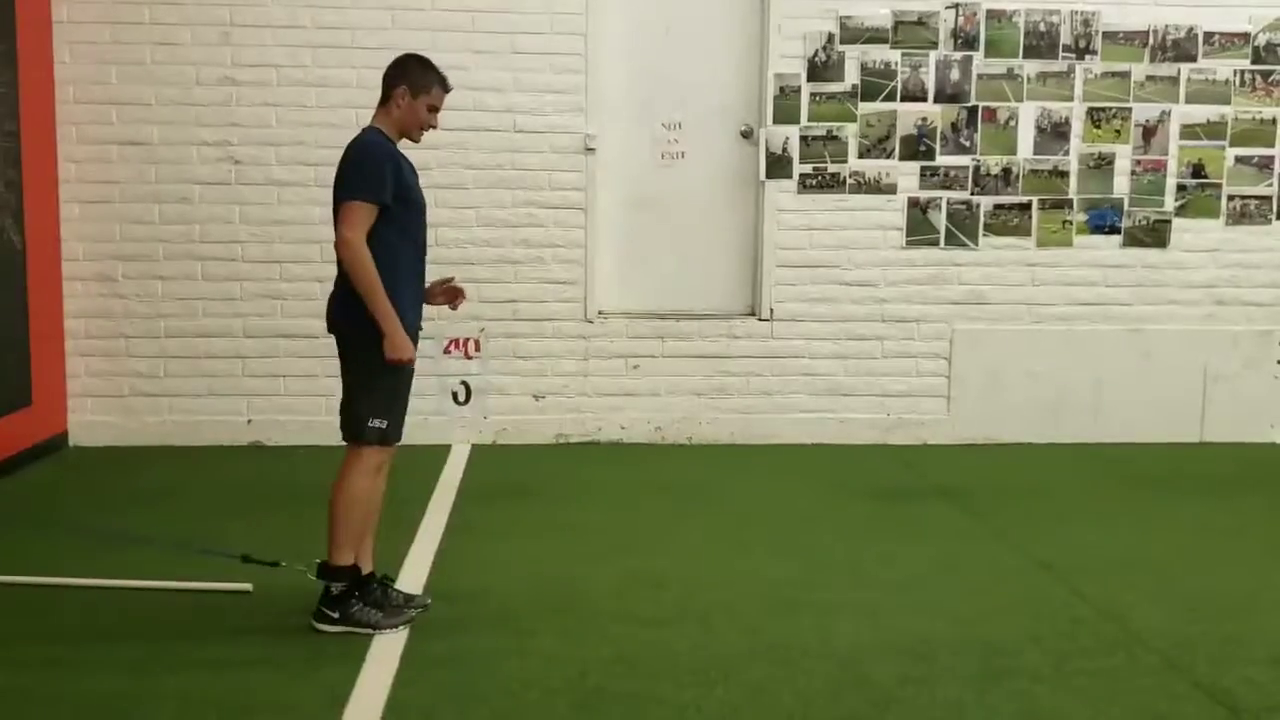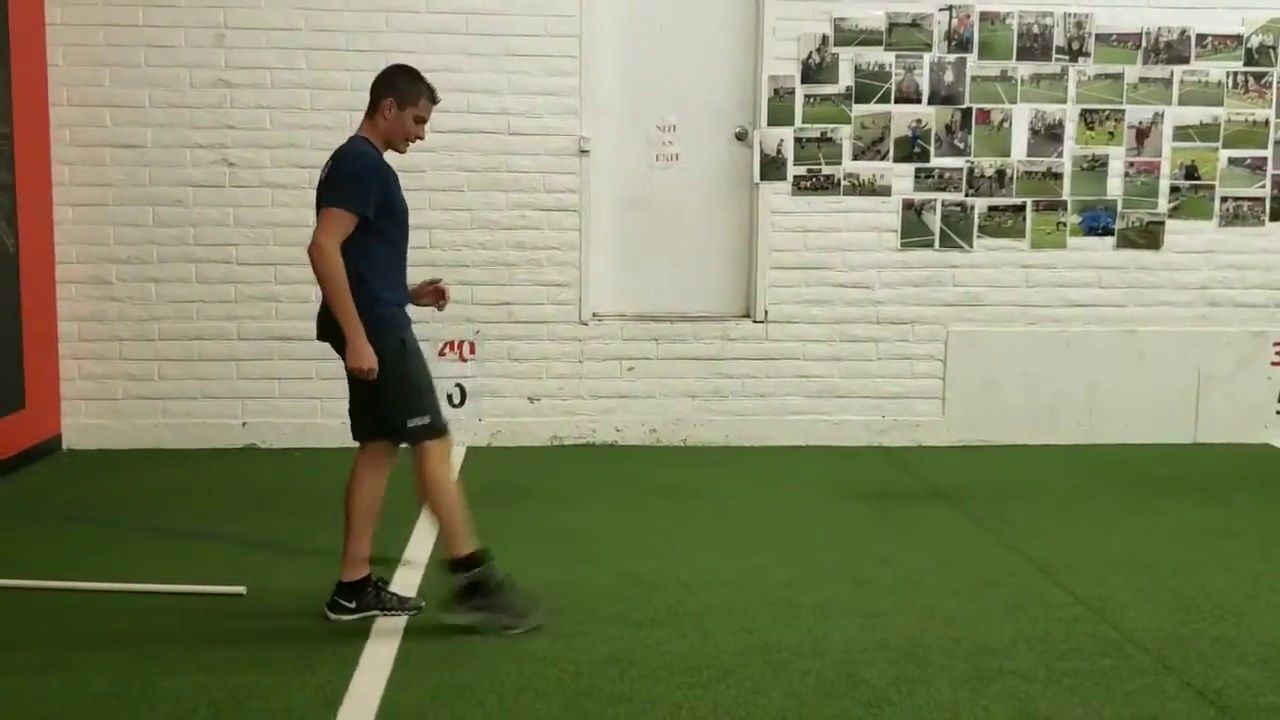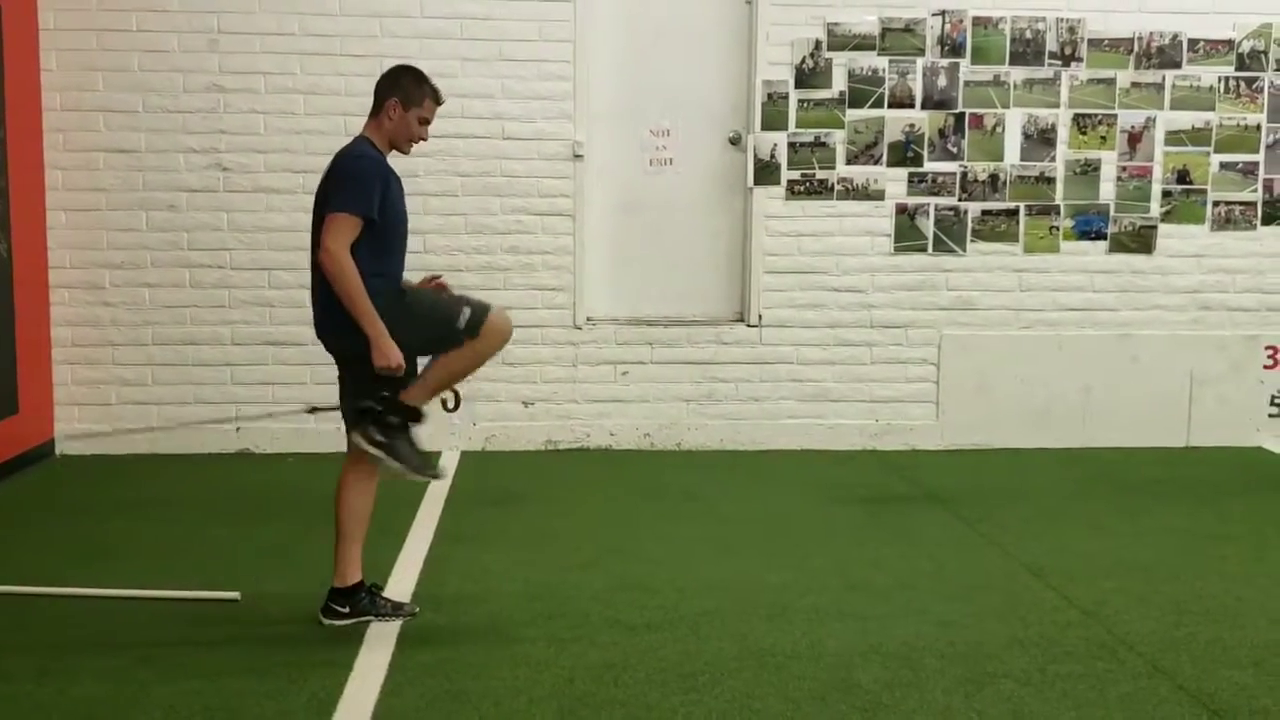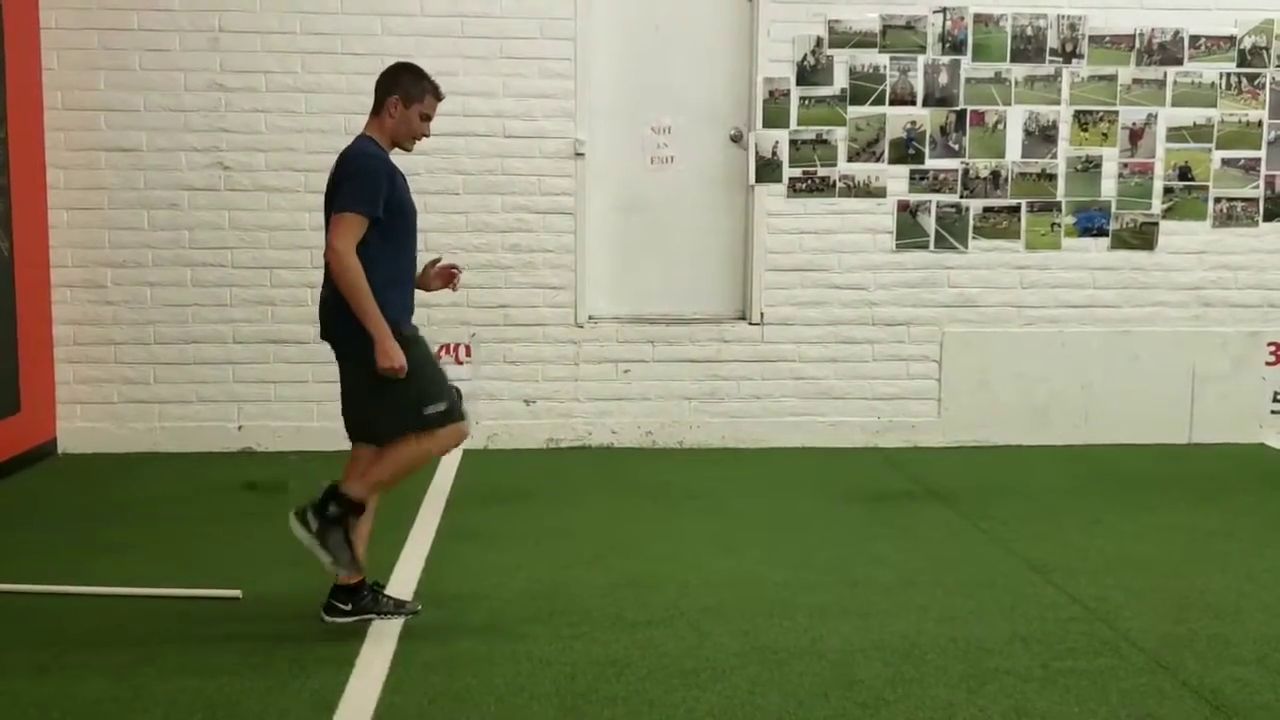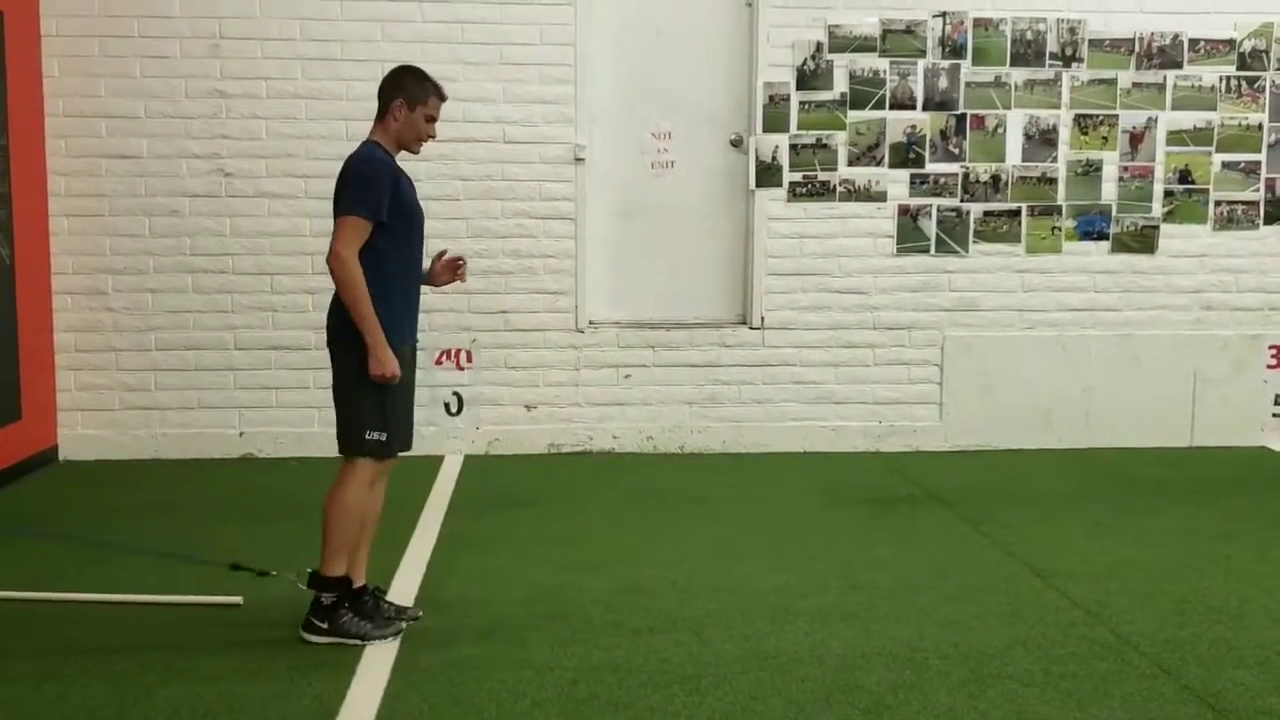
dt=1s
person 1, frame 1
left shoulder: (386, 157)
right shoulder: (371, 153)
right elbow: (351, 242)
left wrist: (423, 292)
right wrist: (393, 326)
left hip: (384, 323)
right hip: (374, 328)
left knee: (376, 451)
right knee: (369, 452)
left ankle: (362, 580)
right ankle: (338, 595)
person 1, frame 2
left shoulder: (367, 164)
right shoulder: (358, 164)
right elbow: (325, 248)
left wrist: (408, 292)
right wrist: (356, 337)
left hip: (374, 326)
right hip: (369, 331)
left knee: (378, 448)
right knee: (431, 443)
left ankle: (353, 587)
right ankle: (474, 577)
person 1, frame 3
left shoulder: (370, 166)
right shoulder: (361, 165)
right elbow: (332, 252)
left wrist: (414, 293)
right wrist: (380, 335)
left hip: (364, 317)
right hip: (366, 316)
left knee: (368, 450)
right knee: (493, 325)
left ankle: (348, 592)
right ankle: (397, 411)
person 1, frame 4
left shoulder: (372, 164)
right shoulder: (366, 164)
right elbow: (339, 253)
left wrist: (418, 279)
right wrist: (384, 338)
left hip: (364, 326)
right hip: (366, 330)
left knee: (374, 449)
right knee: (446, 428)
left ankle: (354, 590)
right ankle: (331, 510)
person 1, frame 5
left shoulder: (385, 170)
right shoulder: (371, 168)
right elbow: (343, 257)
left wrist: (428, 275)
right wrist: (377, 345)
left hip: (387, 337)
right hip: (370, 341)
left knee: (376, 463)
right knee: (365, 463)
left ankle: (355, 592)
right ankle: (327, 604)
